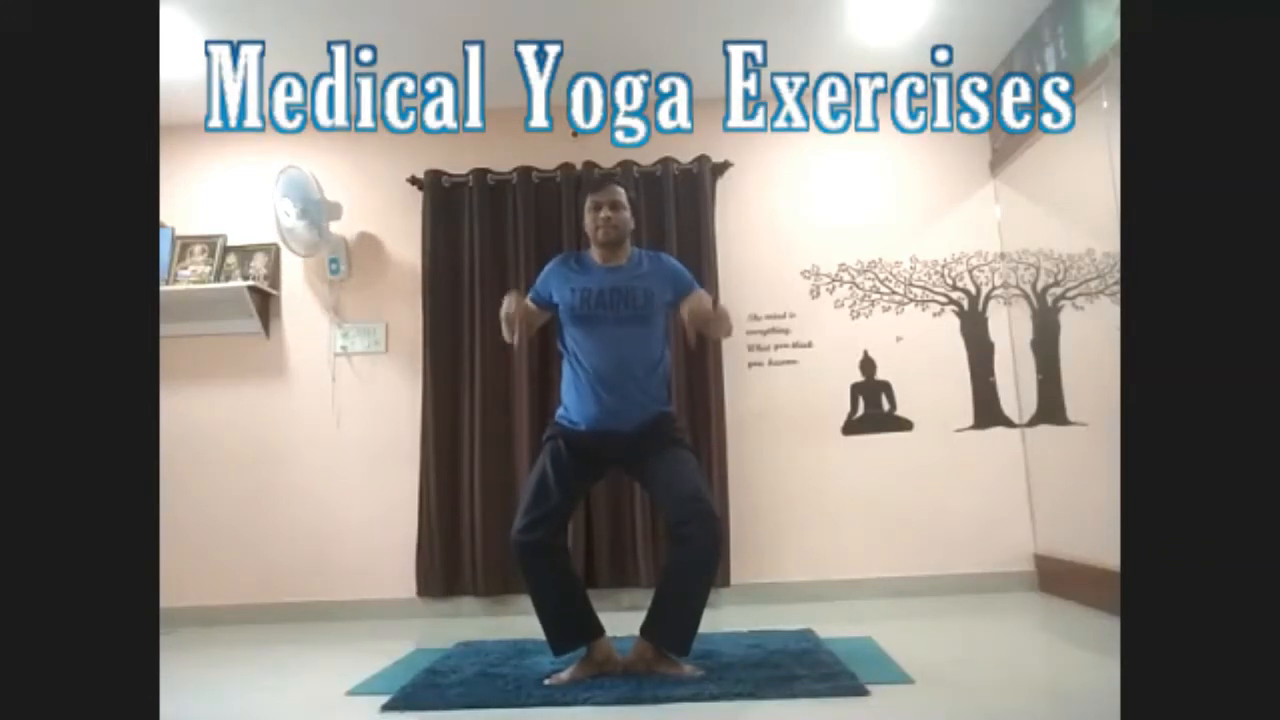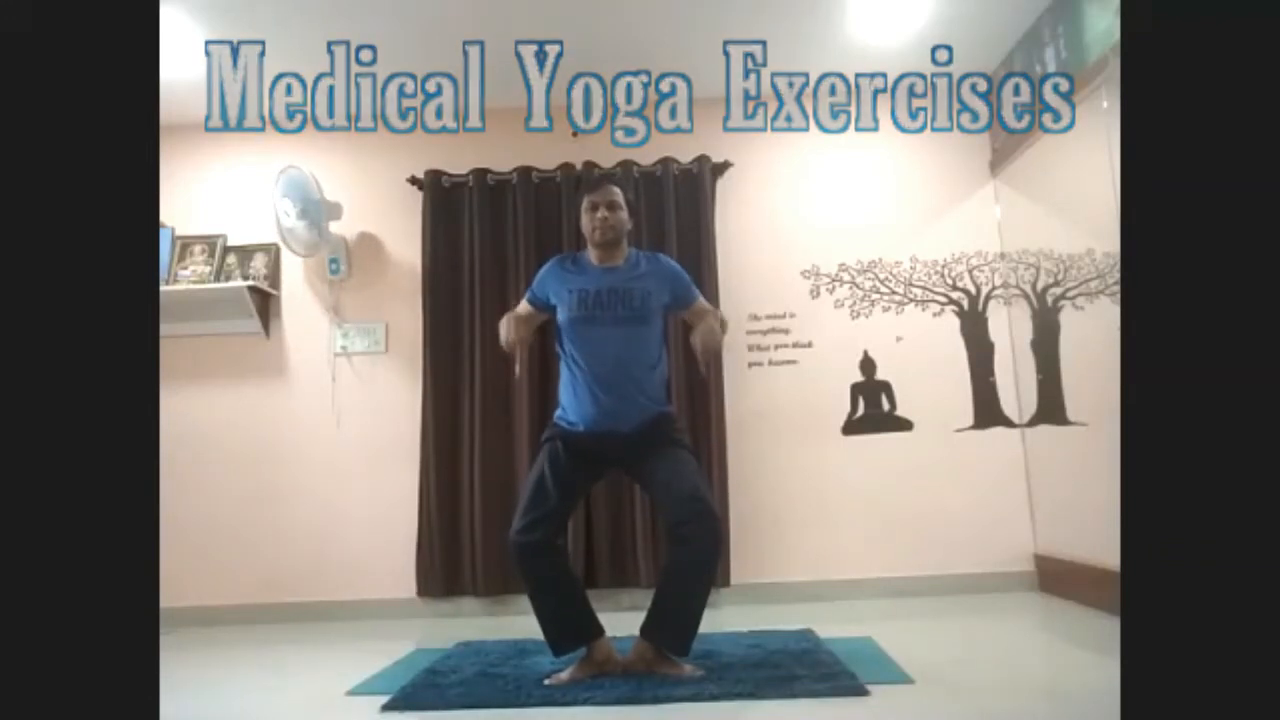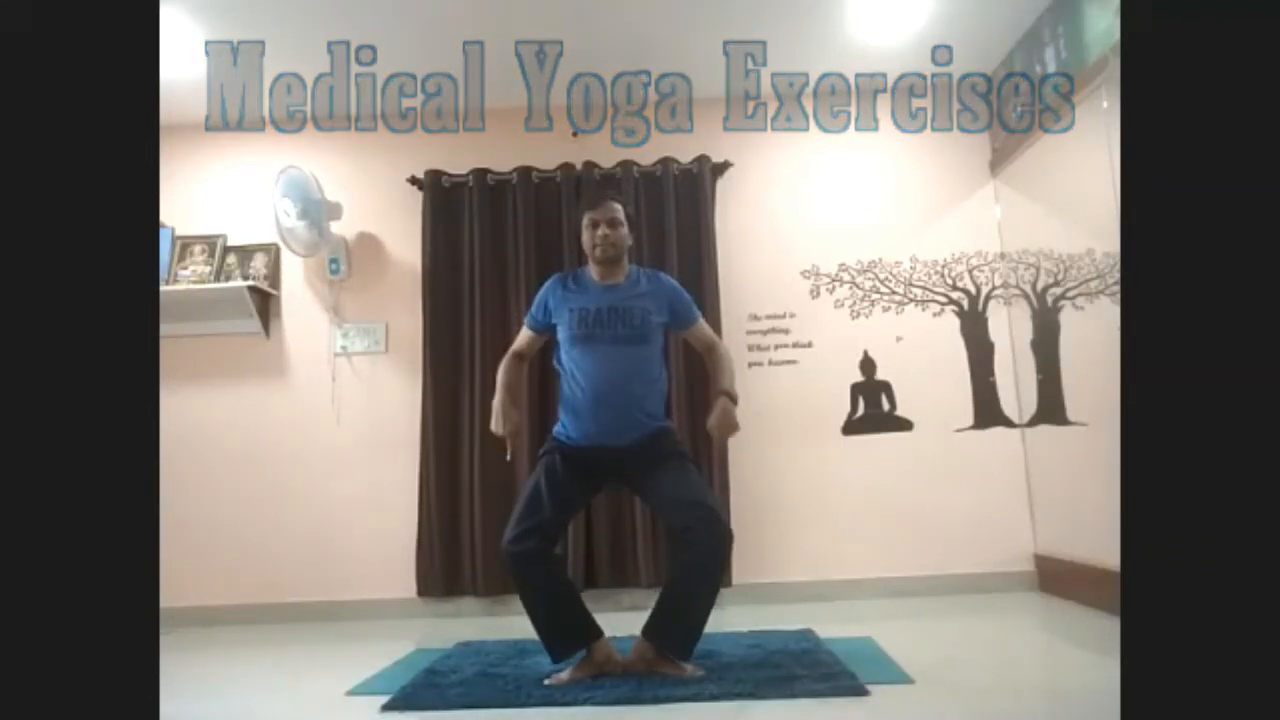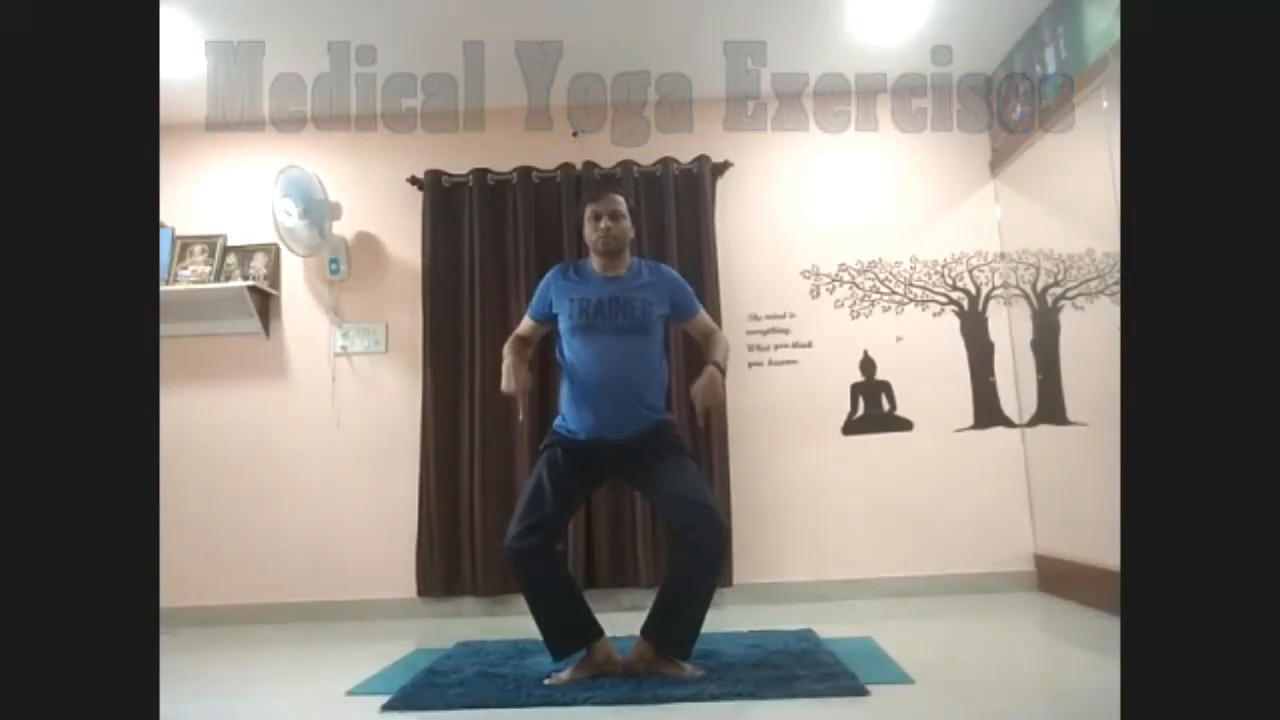
dt=0.4s
person 1, frame 1
left shoulder: (664, 271)
right shoulder: (560, 273)
left elbow: (720, 322)
right elbow: (521, 324)
left wrist: (705, 312)
right wrist: (512, 312)
left hip: (652, 428)
right hip: (575, 431)
left knee: (701, 527)
right knee: (530, 536)
left ankle: (655, 646)
right ankle: (594, 648)
person 1, frame 2
left shoulder: (662, 272)
right shoulder: (557, 274)
left elbow: (713, 318)
right elbow: (519, 321)
left wrist: (710, 327)
right wrist: (511, 327)
left hip: (651, 428)
right hip: (574, 432)
left knee: (700, 527)
right knee: (529, 537)
left ankle: (656, 646)
right ankle: (593, 648)
person 1, frame 3
left shoulder: (661, 290)
right shoulder: (558, 292)
left elbow: (712, 347)
right elbow: (518, 353)
left wrist: (725, 397)
right wrist: (503, 402)
left hip: (650, 444)
right hip: (573, 446)
left knee: (710, 535)
right knee: (520, 546)
left ankle: (658, 647)
right ankle: (593, 649)
person 1, frame 4
left shoulder: (663, 281)
right shoulder: (559, 282)
left elbow: (711, 333)
right elbow: (521, 337)
left wrist: (713, 371)
right wrist: (512, 365)
left hip: (651, 436)
right hip: (574, 440)
left knee: (706, 533)
right knee: (524, 543)
left ankle: (657, 647)
right ankle: (593, 649)
